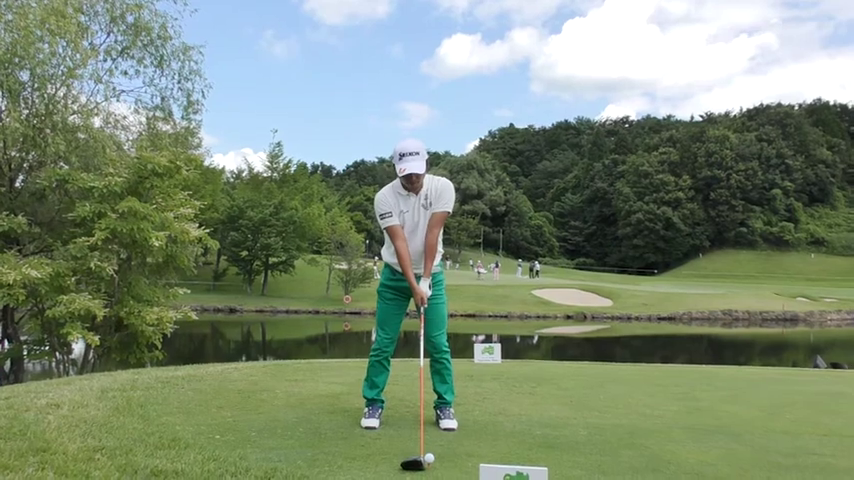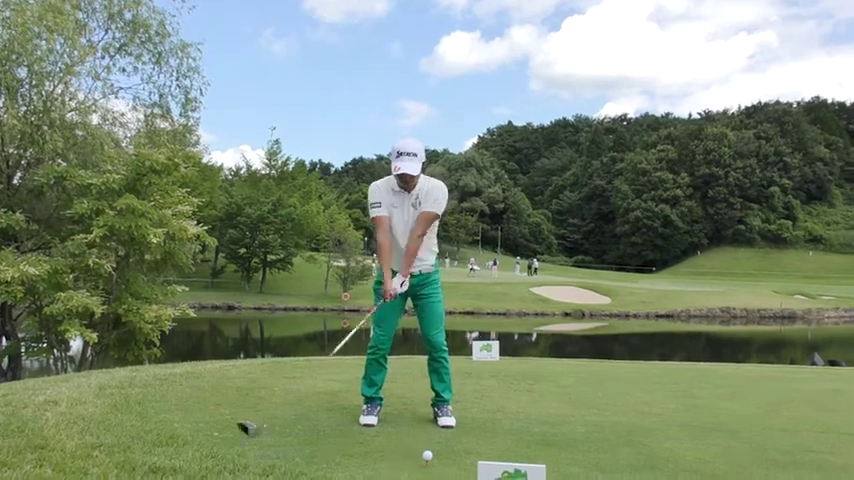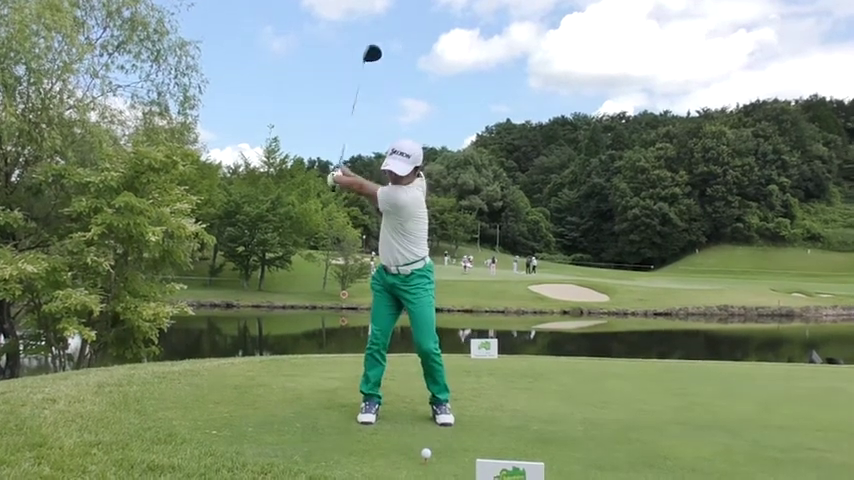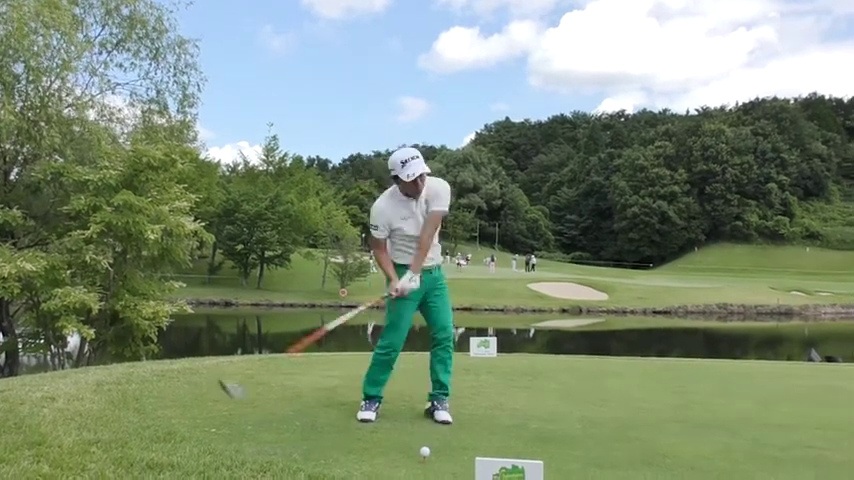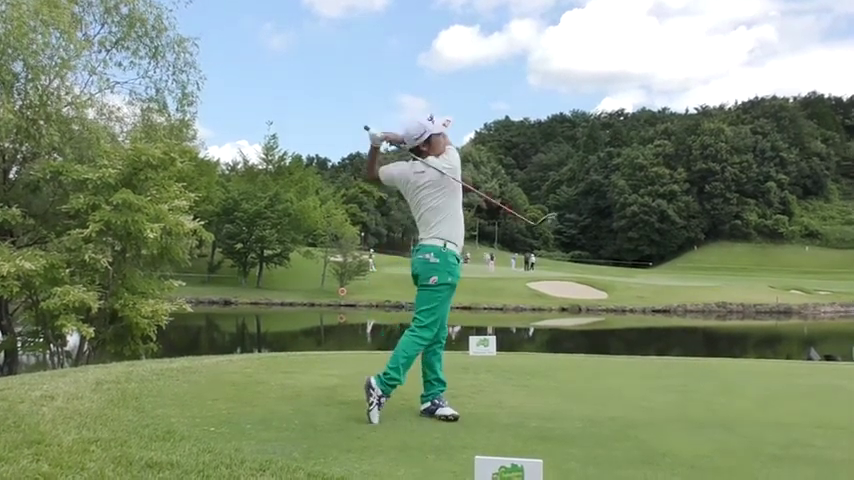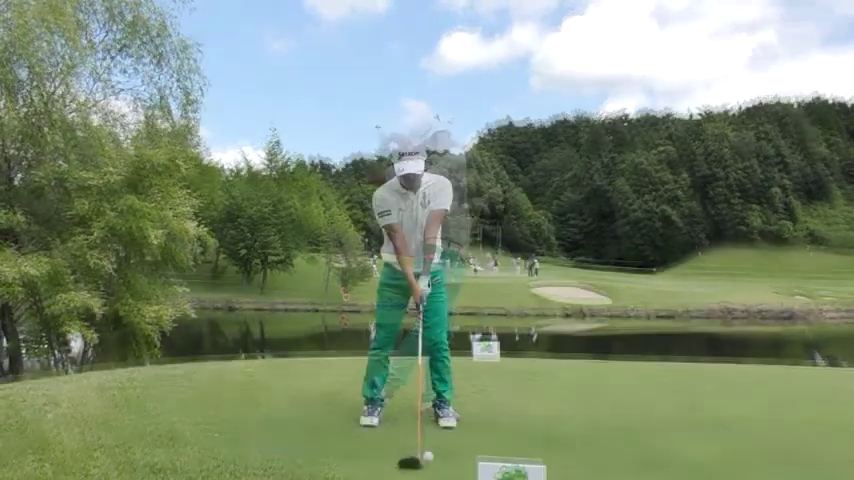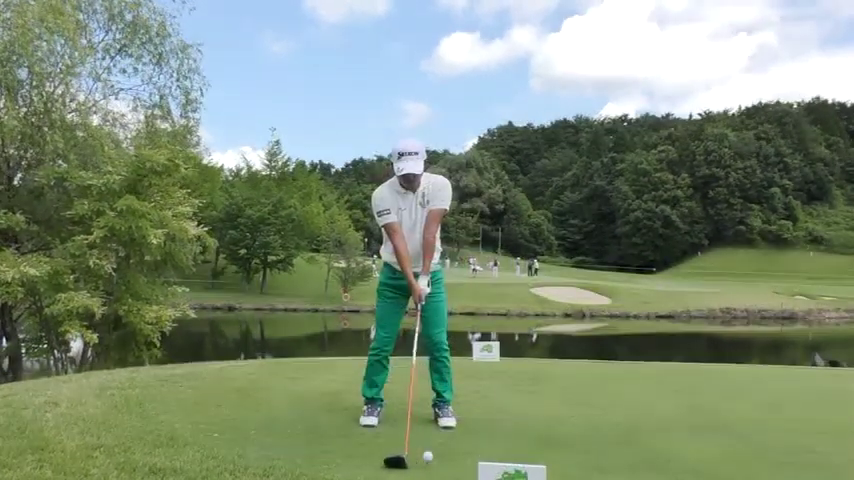
dt=0.7s
person 1, frame 1
left shoulder: (443, 188)
right shoulder: (385, 197)
left elbow: (432, 234)
right elbow: (399, 242)
left wrist: (425, 279)
right wrist: (413, 285)
left hip: (431, 275)
right hip: (395, 276)
left knee: (438, 344)
right knee: (383, 343)
left ankle: (444, 405)
right ankle: (373, 403)
person 1, frame 2
left shoulder: (436, 189)
right shoulder: (378, 189)
left elbow: (418, 233)
right elbow: (382, 234)
left wrist: (405, 275)
right wrist: (387, 277)
left hip: (426, 275)
right hip: (390, 275)
left knee: (436, 343)
right knee: (380, 342)
left ankle: (442, 403)
right ankle: (371, 401)
person 1, frame 3
left shoulder: (403, 197)
right shoulder: (416, 180)
left elbow: (365, 189)
right elbow: (376, 189)
left wrist: (339, 178)
right wrist: (347, 176)
left hip: (415, 278)
right hip: (386, 275)
left knee: (426, 344)
right knee: (377, 339)
left ankle: (440, 401)
right ankle: (371, 399)
person 1, frame 4
left shoulder: (438, 187)
right shoulder: (383, 207)
left elbow: (427, 234)
right elbow: (379, 249)
left wrist: (415, 270)
right wrist: (393, 279)
left hip: (431, 274)
right hip: (400, 275)
left knee: (444, 337)
right knee: (391, 342)
left ankle: (438, 399)
right ankle: (371, 398)
person 1, frame 5
left shoulder: (404, 170)
right shoulder: (448, 164)
left elbow: (370, 174)
right elbow: (447, 145)
left wrist: (375, 145)
right wrist: (400, 138)
left hip: (427, 255)
right hip: (441, 257)
left knee: (435, 334)
right knee: (423, 327)
left ankle: (432, 397)
right ankle: (383, 383)
person 1, frame 6
left shoulder: (440, 185)
right shoulder: (383, 194)
left elbow: (431, 231)
right elbow: (398, 240)
left wrist: (425, 275)
right wrist: (411, 282)
left hip: (431, 270)
right hip: (396, 273)
left knee: (438, 340)
right knee: (383, 339)
left ankle: (442, 402)
right ankle: (374, 399)
person 1, frame 7
left shoulder: (439, 185)
right shoulder: (382, 195)
left elbow: (430, 232)
right elbow: (397, 240)
left wrist: (424, 275)
right wrist: (412, 282)
left hip: (430, 273)
right hip: (394, 275)
left knee: (438, 342)
right knee: (382, 342)
left ankle: (443, 403)
right ankle: (372, 402)
